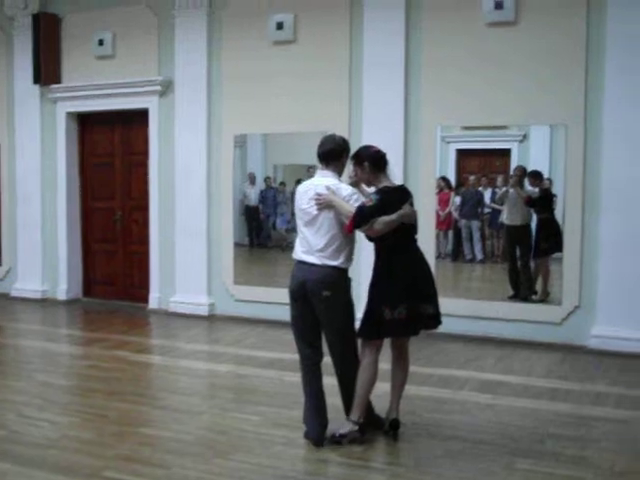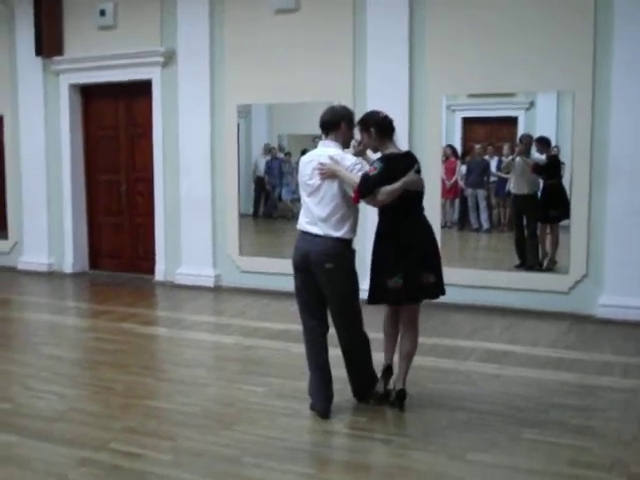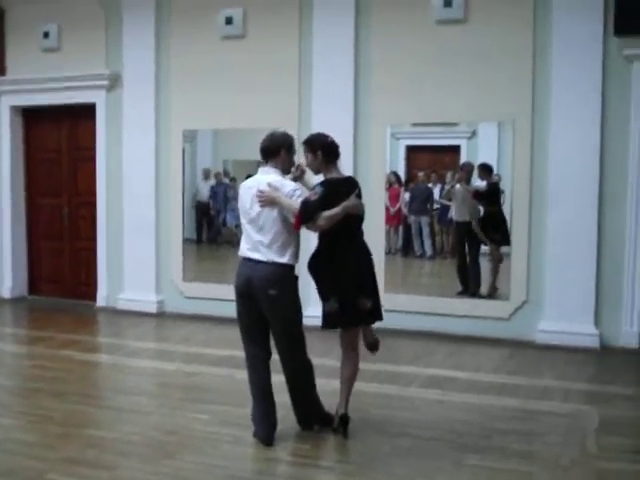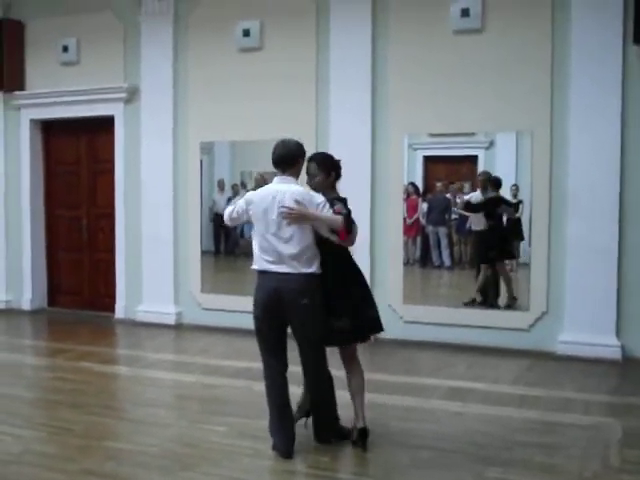
dt=1s
person 1, frame 1
left shoulder: (302, 190)
right shoulder: (344, 192)
right elbow: (372, 228)
right wrist: (402, 215)
left hip: (300, 273)
right hip: (329, 278)
left knee: (308, 354)
right knee: (344, 353)
left ankle: (315, 427)
right ankle: (361, 417)
person 1, frame 2
left shoulder: (306, 161)
right shoulder: (348, 162)
right elbow: (377, 197)
right wrist: (406, 182)
left hip: (304, 244)
right hip: (332, 249)
left knee: (313, 325)
right knee: (348, 325)
left ankle: (320, 399)
right ankle: (365, 388)
person 1, frame 3
left shoulder: (245, 187)
right shoulder: (287, 187)
right elbow: (317, 222)
right wrist: (346, 206)
left hip: (245, 271)
right hip: (275, 275)
left knee: (256, 352)
right knee: (292, 351)
left ankle: (263, 426)
right ankle: (310, 415)
person 1, frame 4
left shoulder: (255, 198)
right shoulder: (310, 199)
left elbow: (228, 217)
right elbow: (342, 234)
right wrist: (344, 222)
left hip: (266, 284)
right hip: (302, 284)
left knee: (273, 364)
right knee: (314, 360)
left ankle: (283, 439)
right ankle: (327, 428)
person 2, frame 1
left shoulder: (381, 196)
right shoulder: (402, 192)
left elbow: (358, 219)
left wrist: (334, 200)
left hip: (392, 276)
right hip: (412, 274)
left knee: (371, 347)
right knee: (400, 347)
left ankle: (356, 421)
right ankle: (392, 415)
person 2, frame 2
left shoulder: (386, 163)
right shoulder: (409, 159)
left elbow: (364, 189)
left wrist: (338, 170)
left hip: (395, 242)
right hip: (417, 240)
left knee: (394, 308)
right knee: (409, 317)
left ankle: (387, 368)
right ankle: (398, 384)
person 2, frame 3
left shoulder: (327, 187)
right shoulder: (351, 184)
left elbow: (304, 215)
left wrist: (278, 198)
left hip: (336, 267)
right hip: (356, 263)
right knee: (348, 343)
right ankle: (342, 410)
person 2, frame 4
left shoulder: (335, 204)
right shoulder: (327, 204)
left elbow: (345, 228)
left wrist: (309, 216)
left hip: (340, 287)
right hip: (332, 284)
left knee: (348, 355)
right knee: (347, 355)
person 3, frame 1
left shoulder: (529, 192)
right shoulder: (507, 191)
right elbow: (498, 200)
left wrist: (517, 188)
right wrist: (509, 187)
left hip: (524, 228)
right hip: (509, 228)
left knee: (524, 262)
right knee: (511, 262)
left ankle: (526, 292)
right ankle: (516, 290)
person 3, frame 2
right shoulder: (514, 160)
left wrist: (524, 157)
right wrist: (515, 155)
left hip: (531, 197)
right hip: (516, 197)
left knee: (531, 231)
right knee: (518, 231)
left ankle: (532, 262)
right ankle: (523, 260)
person 3, frame 3
right shoulder: (456, 188)
right wrist: (455, 183)
left hip: (473, 224)
right hip: (459, 225)
left knee: (473, 258)
right knee: (460, 258)
left ankle: (474, 288)
right ankle: (465, 286)
person 3, frame 4
right shoulder: (471, 197)
right hip: (476, 234)
left knee: (493, 267)
right knee: (479, 267)
left ankle: (493, 299)
right ankle: (485, 297)
person 4, frame 1
left shoulder: (545, 192)
right shoulder: (543, 192)
left elbow: (530, 202)
right elbow: (532, 203)
left hip: (548, 229)
right hip: (542, 228)
left knee: (543, 261)
right knee: (537, 259)
left ankle: (544, 291)
person 4, frame 2
left shoulder: (553, 159)
right shoulder: (550, 158)
left elbow: (537, 169)
right elbow: (541, 172)
left hip: (555, 195)
right hip: (548, 194)
left knee: (553, 229)
right knee: (542, 226)
left ankle: (551, 259)
right ankle: (544, 254)
person 4, frame 3
left shoulder: (493, 186)
right shoulder: (491, 185)
left elbow: (478, 195)
right elbow: (483, 199)
left hip: (494, 221)
right hip: (490, 220)
person 4, frame 4
left shoulder: (489, 201)
right shoulder: (502, 200)
left elbow: (471, 208)
right elbow: (511, 208)
left hip: (493, 236)
right hip: (499, 235)
left knee: (500, 269)
right knee: (484, 268)
left ankle: (511, 297)
right ankle: (476, 297)
